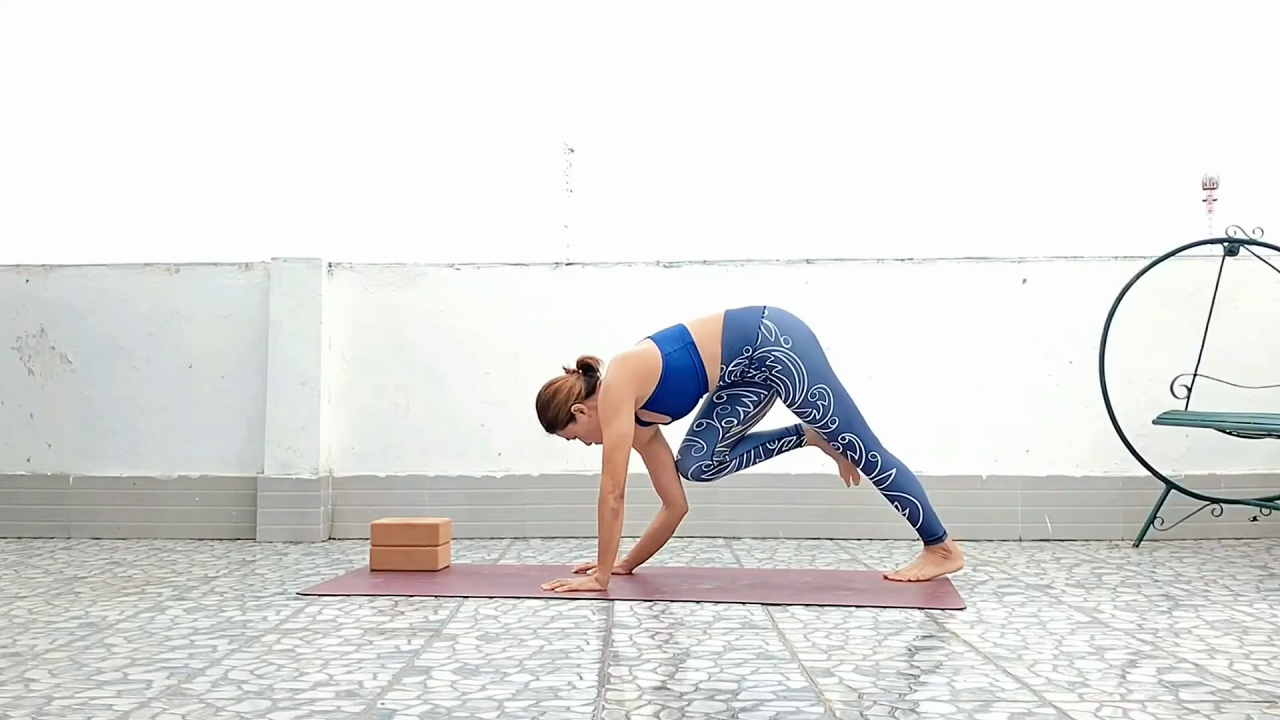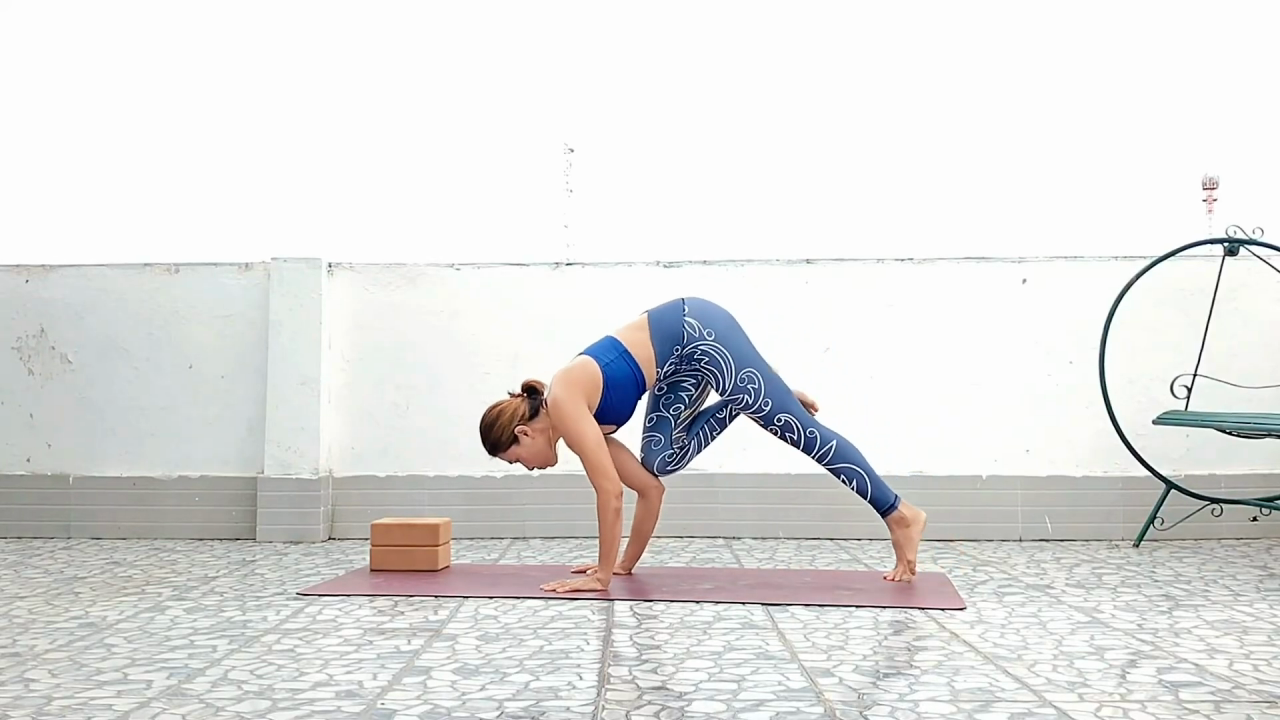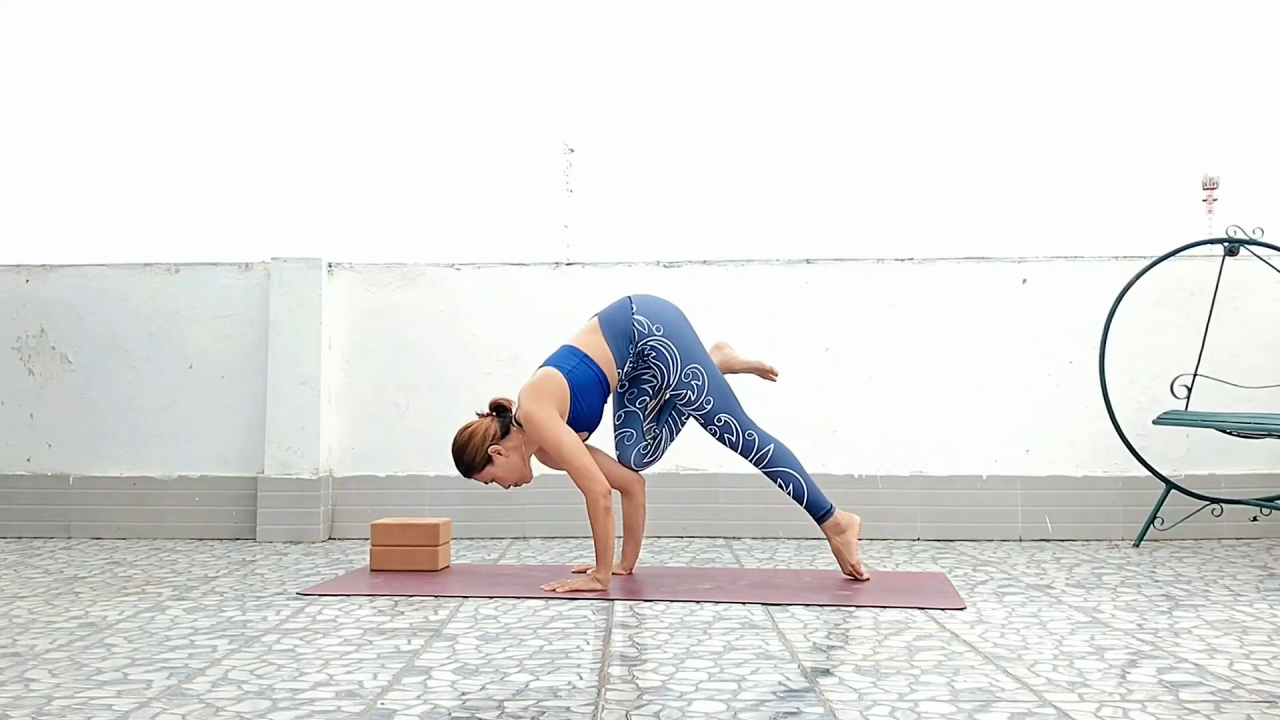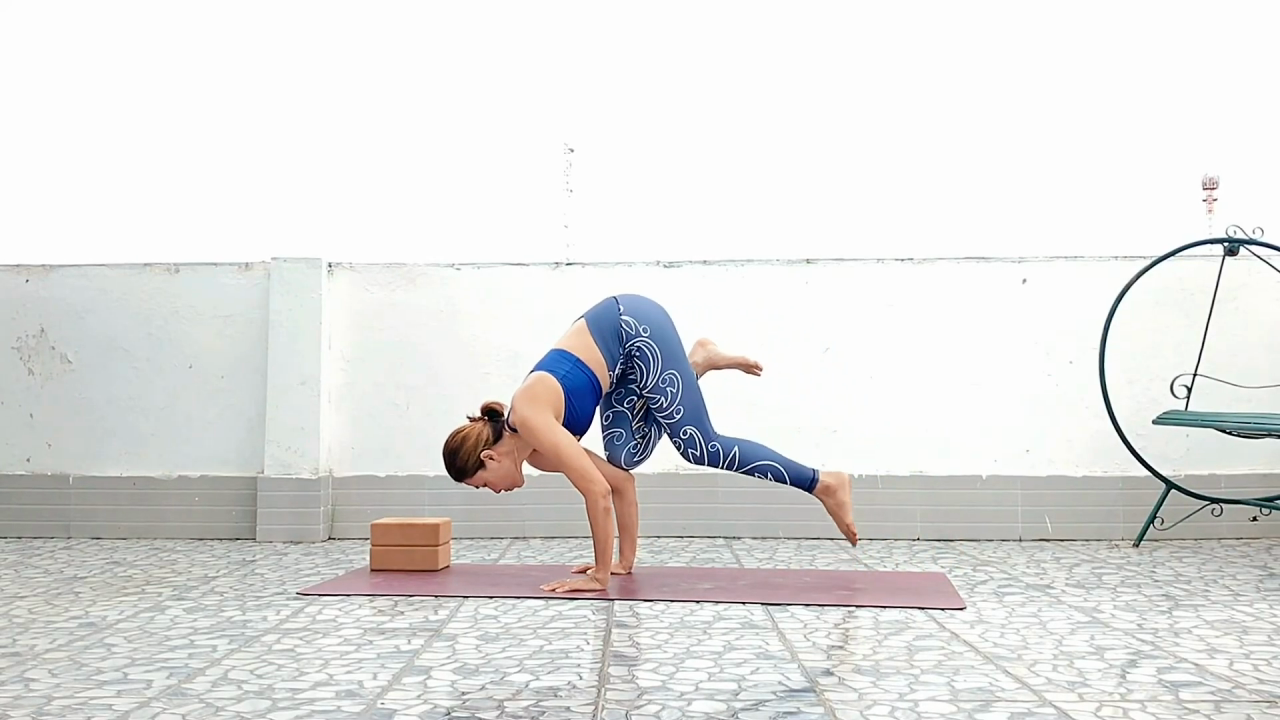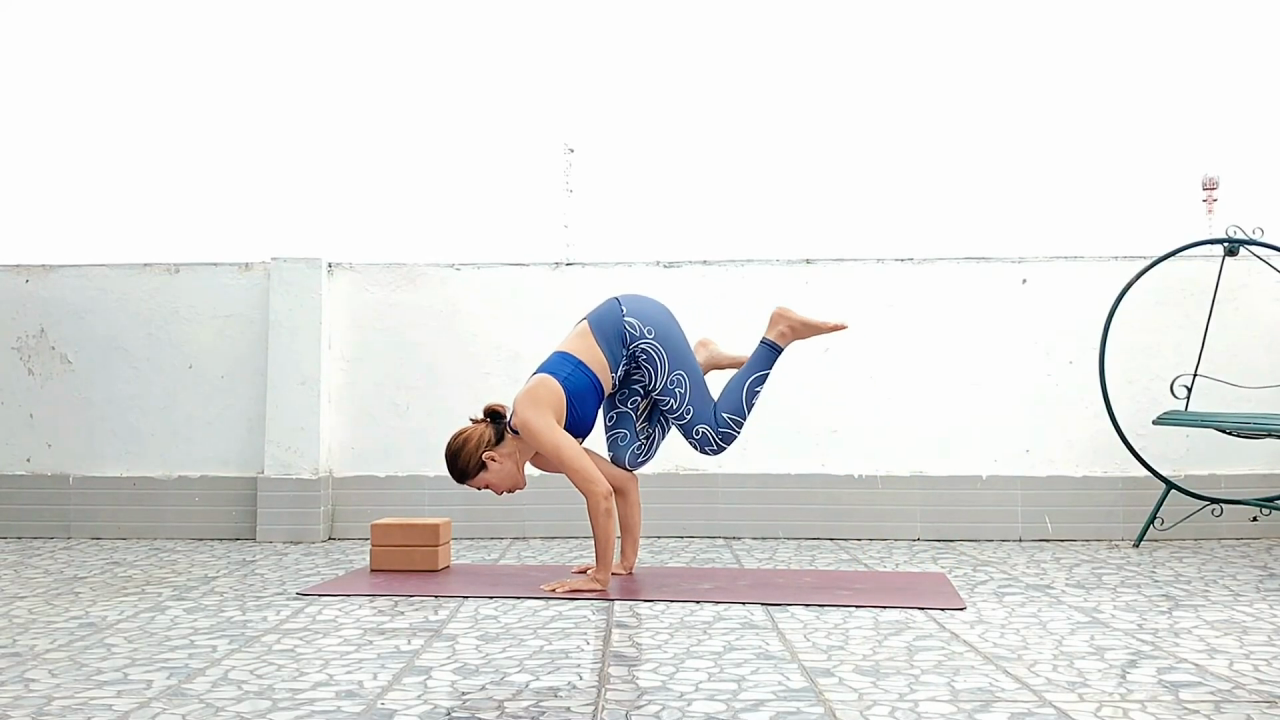
dt=1s
person 1, frame 1
left shoulder: (616, 388)
right shoulder: (639, 418)
left elbow: (613, 493)
right elbow: (675, 504)
left wrist: (601, 576)
right wrist: (626, 563)
left hip: (769, 340)
right hip: (749, 362)
left knee: (860, 450)
right knee: (698, 464)
left ankle: (941, 548)
right ankle: (809, 436)
person 1, frame 2
left shoulder: (563, 403)
right shoulder: (581, 422)
left elbow: (610, 493)
right elbow: (649, 487)
left wrist: (602, 575)
right wrist: (625, 564)
left hip: (695, 332)
right hip: (681, 353)
left knee: (798, 429)
right knee: (661, 462)
left ankle: (899, 515)
right ankle: (754, 391)
person 1, frame 3
left shoulder: (534, 416)
right shoulder: (546, 446)
left elbow: (598, 492)
right elbow: (628, 481)
left wrist: (601, 575)
right wrist: (625, 562)
left hip: (648, 327)
right hip: (637, 350)
left knee: (736, 432)
right knee: (635, 459)
left ankle: (834, 522)
right ankle: (712, 365)
person 1, frame 4
left shoulder: (529, 420)
right shoulder: (536, 449)
left elbow: (597, 491)
right elbow: (618, 480)
left wrist: (600, 575)
right wrist: (624, 561)
left hip: (632, 326)
right hip: (622, 349)
left knee: (698, 445)
right knee: (623, 460)
left ankle: (822, 484)
right ankle: (696, 361)
person 1, frame 5
left shoulder: (530, 423)
right shoulder: (538, 453)
left elbow: (600, 493)
right elbow: (621, 481)
left wrist: (600, 575)
right wrist: (625, 561)
left hip: (635, 328)
right hip: (626, 354)
left knee: (712, 434)
right knee: (627, 460)
left ankle: (778, 333)
right ankle: (698, 362)
